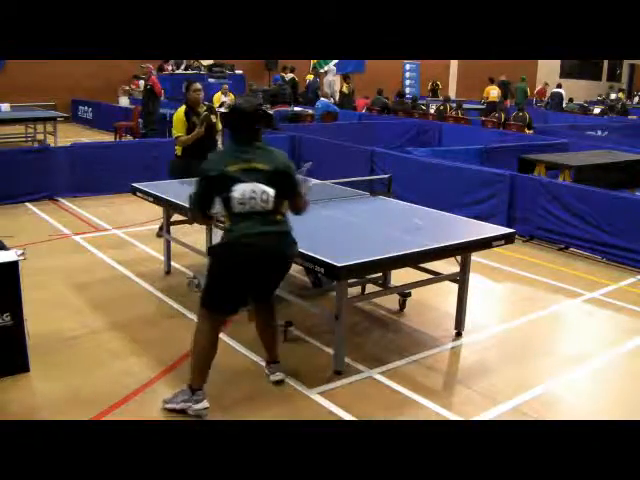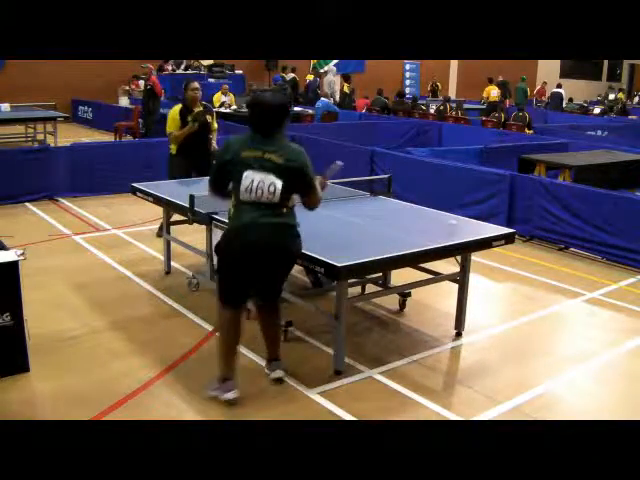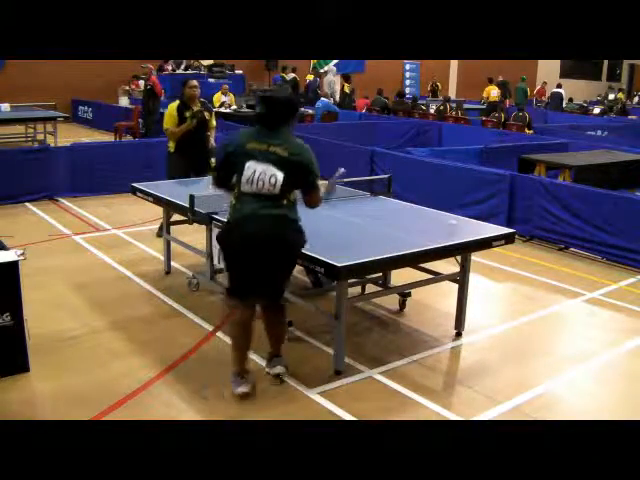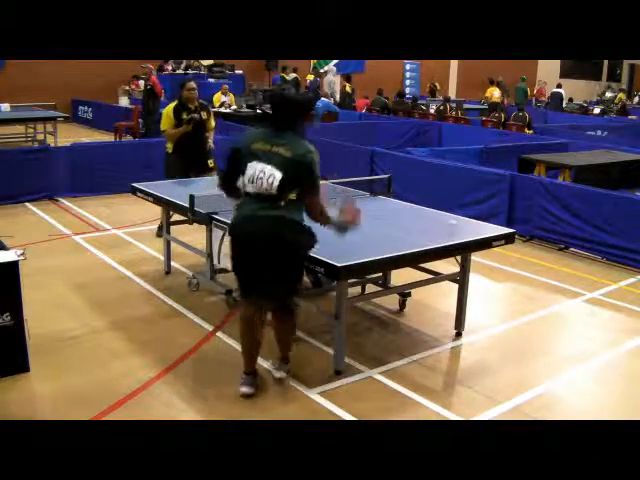
dt=0.1s
person 1, frame 1
left shoulder: (214, 163)
right shoulder: (280, 159)
left elbow: (197, 212)
right elbow: (299, 207)
right wrist: (296, 194)
left hip: (239, 248)
right hip: (278, 248)
left knee: (211, 316)
right knee: (261, 300)
left ankle: (194, 393)
right ankle: (274, 365)
person 1, frame 2
left shoulder: (232, 147)
right shoulder: (296, 154)
left elbow: (216, 189)
right elbow: (312, 203)
right wrist: (318, 184)
left hip: (241, 237)
right hip: (283, 239)
left knee: (230, 307)
right knee: (267, 300)
left ankle: (226, 381)
right ankle: (274, 363)
person 1, frame 3
left shoulder: (237, 141)
right shoulder: (299, 150)
left elbow: (219, 178)
right elbow: (313, 202)
right wrist: (323, 189)
left hip: (241, 229)
right hip: (279, 232)
left knee: (241, 301)
right knee: (272, 297)
left ankle: (241, 375)
right ankle: (276, 359)
person 1, frame 4
left shoulder: (246, 142)
right shoulder: (305, 152)
left elbow: (225, 184)
right elbow: (313, 207)
right wrist: (336, 222)
left hip: (247, 228)
right hip: (285, 232)
left knee: (252, 303)
right knee: (282, 301)
left ankle: (249, 376)
right ankle: (283, 362)
person 2, frame 1
left shoulder: (211, 110)
right shoulder: (181, 113)
left elbow: (217, 130)
right elbow: (180, 141)
left wrist: (218, 143)
right wrist: (197, 134)
left hip: (208, 157)
right hip: (186, 158)
right ankle: (164, 225)
person 2, frame 2
left shoulder: (208, 109)
right shoulder: (177, 112)
left elbow: (213, 130)
right elbow: (172, 138)
left wrist: (213, 142)
right wrist: (189, 128)
left hip: (204, 156)
right hip: (182, 157)
right ankle: (164, 224)
person 2, frame 3
left shoulder: (206, 106)
right shoulder: (174, 108)
left elbow: (211, 126)
right elbow: (169, 133)
left wrist: (211, 139)
right wrist: (187, 126)
left hip: (203, 153)
right hip: (180, 154)
right ankle: (164, 224)
person 2, frame 4
left shoulder: (204, 107)
right shoulder: (172, 109)
left elbow: (210, 127)
right elbow: (167, 135)
left wrist: (210, 140)
right wrist: (184, 129)
left hip: (201, 153)
right hip: (178, 155)
right ankle: (163, 224)
